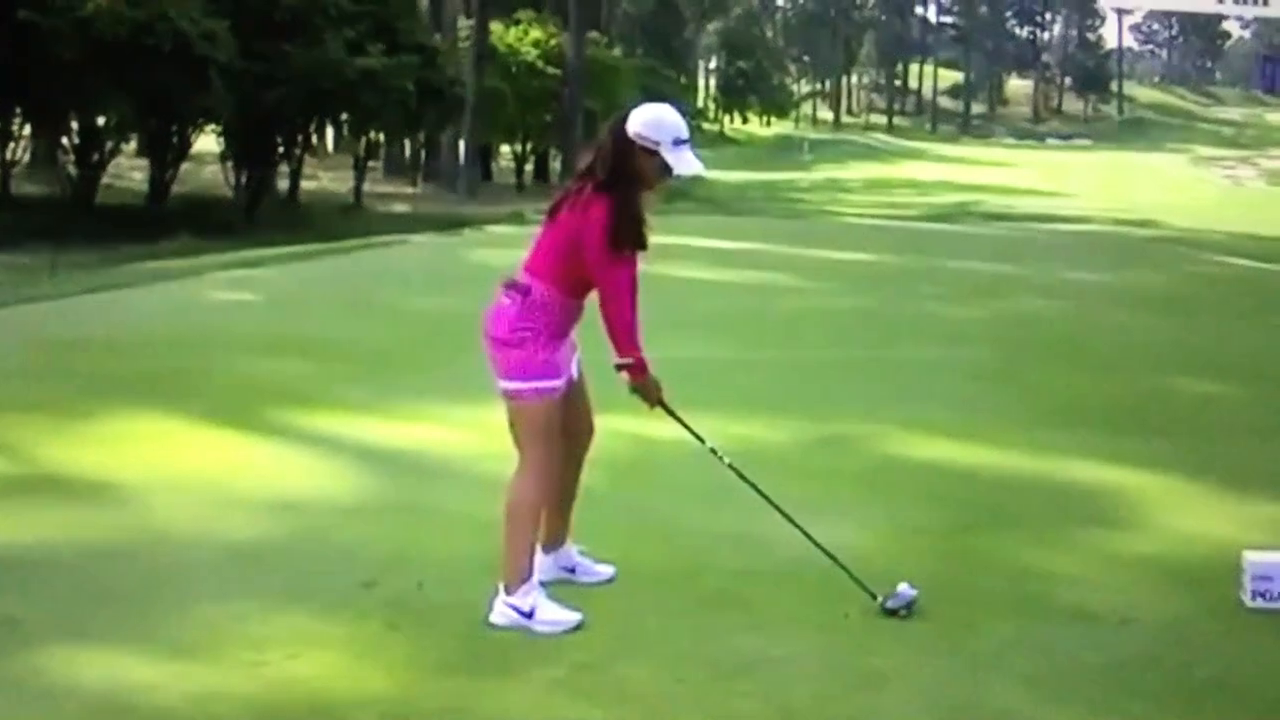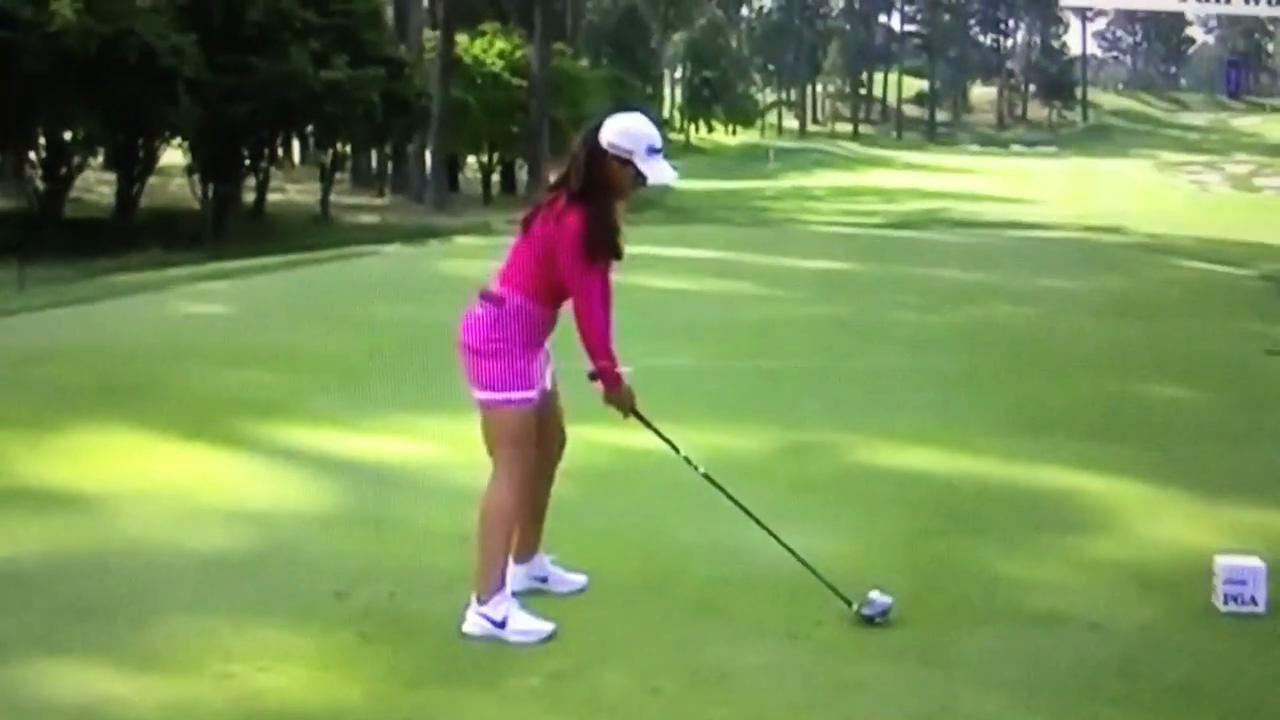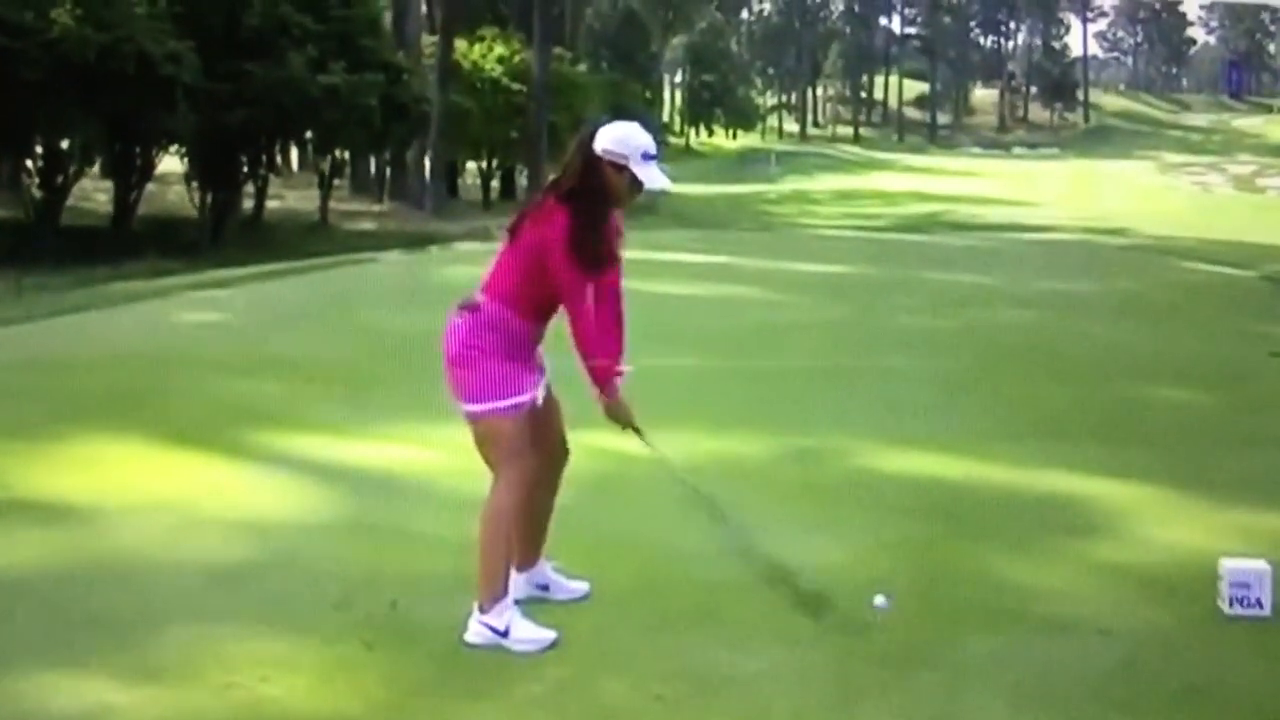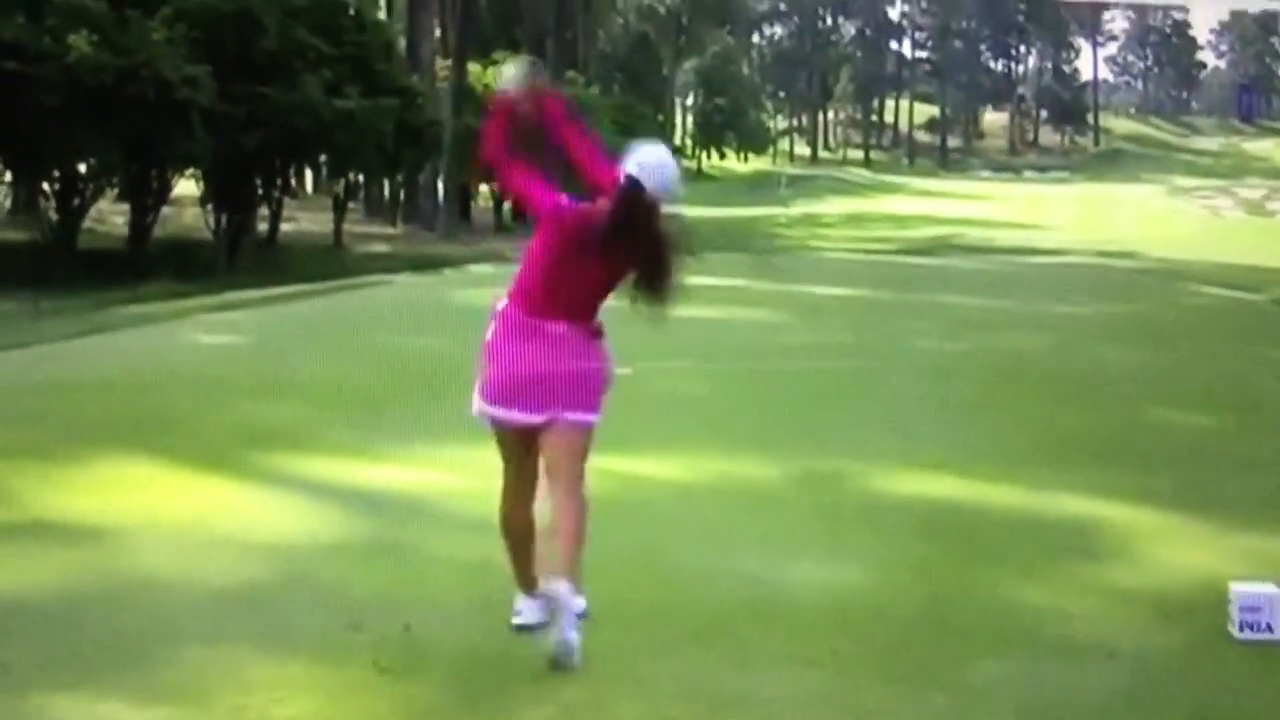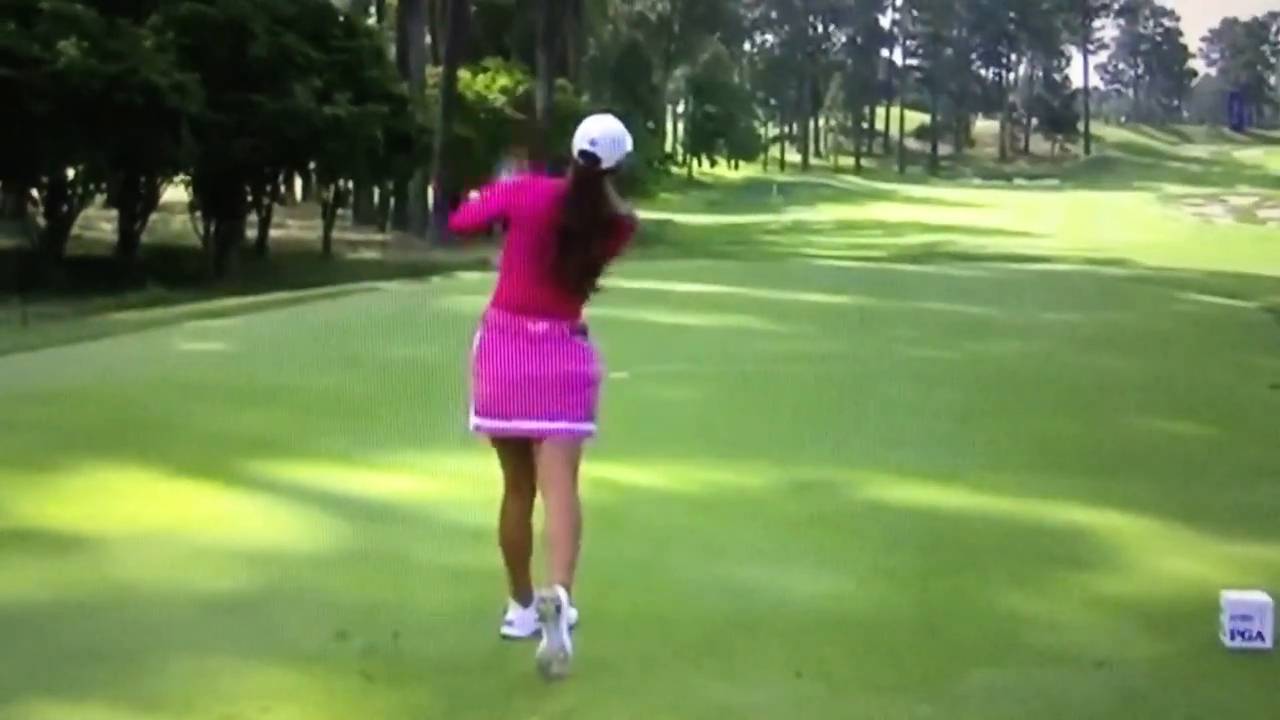
dt=1s
person 1, frame 1
left shoulder: (618, 200)
right shoulder: (597, 208)
left elbow: (624, 282)
right elbow: (612, 295)
left wrist: (634, 358)
right wrist: (638, 368)
left hip: (552, 327)
right hip: (525, 327)
left knee: (577, 435)
right knee: (539, 457)
left ankle: (553, 552)
right ankle: (515, 595)
person 1, frame 2
left shoulder: (594, 210)
right shoulder: (571, 217)
left elbow: (598, 292)
right elbow: (586, 304)
left wrist: (608, 369)
right wrist: (611, 378)
left hip: (526, 336)
right hip: (500, 336)
left knee: (550, 446)
right knee: (513, 467)
left ankle: (526, 563)
right ankle: (487, 606)
person 1, frame 3
left shoulder: (604, 224)
right shoulder: (557, 214)
left elbow: (606, 299)
right elbow: (573, 301)
left wrist: (612, 371)
right wrist: (606, 388)
left hip: (520, 348)
right hip: (484, 344)
left knee: (552, 456)
right knee: (515, 474)
left ankle: (527, 570)
right ankle: (490, 614)
person 1, frame 4
left shoulder: (566, 219)
right shoulder: (637, 239)
left elbow: (499, 162)
right elbow: (595, 163)
left wrist: (507, 101)
right wrist: (549, 100)
left hip: (514, 348)
right hip: (574, 357)
left knee: (518, 481)
right knee: (566, 484)
left ankle: (530, 596)
right ankle: (561, 592)
person 1, frame 5
left shoulder: (525, 192)
right shoulder: (616, 223)
left elbow: (460, 223)
left wrist: (503, 189)
left hip: (503, 346)
right hip: (564, 355)
left knee: (517, 489)
right knee: (560, 488)
left ankle: (522, 607)
right ankle: (558, 598)
